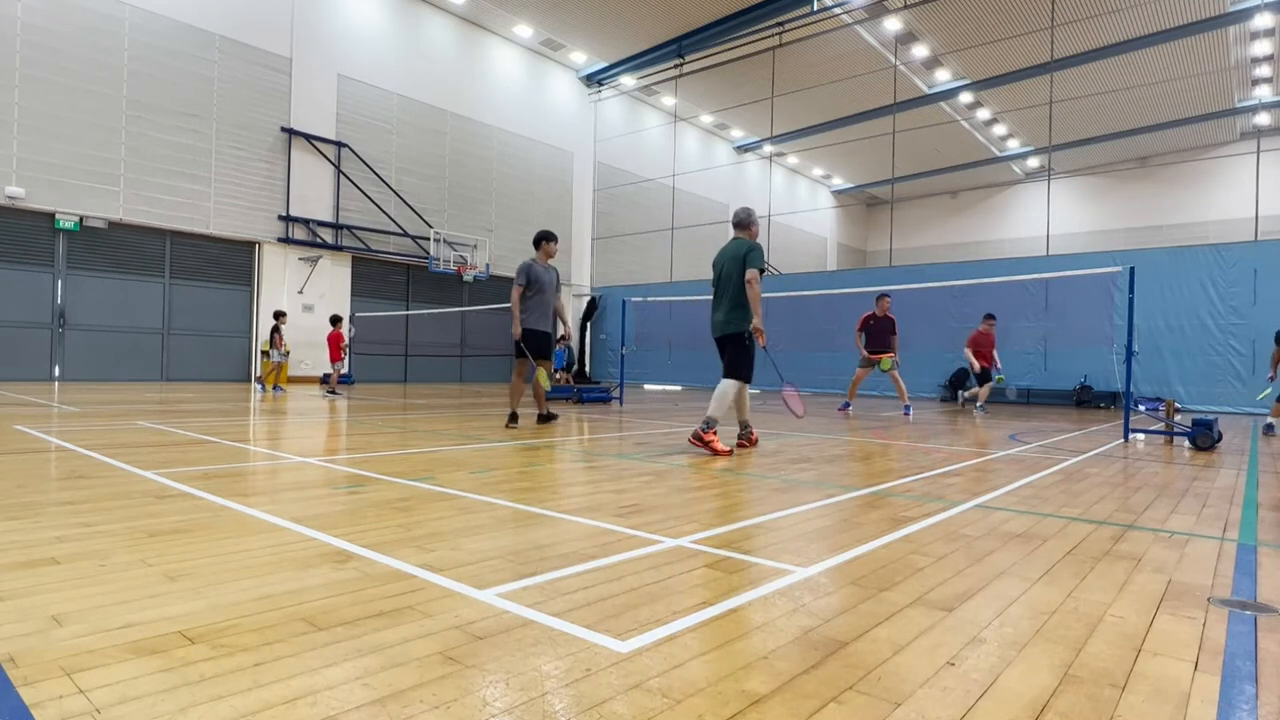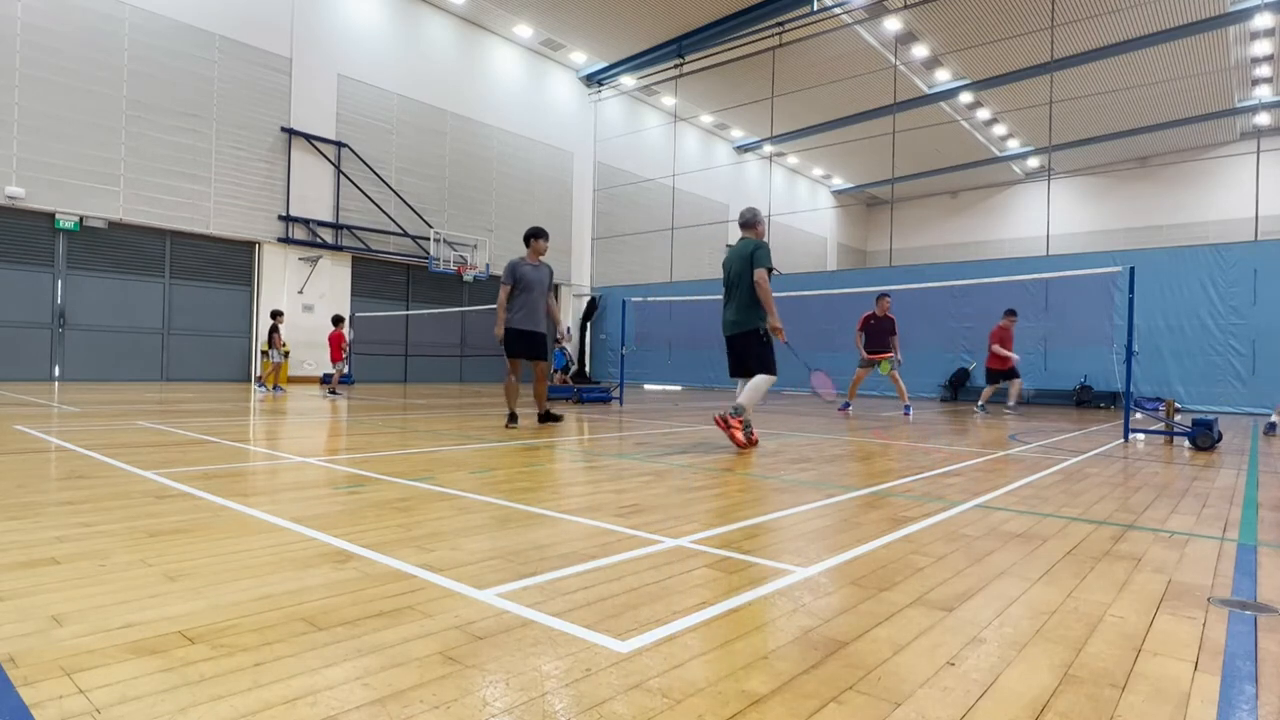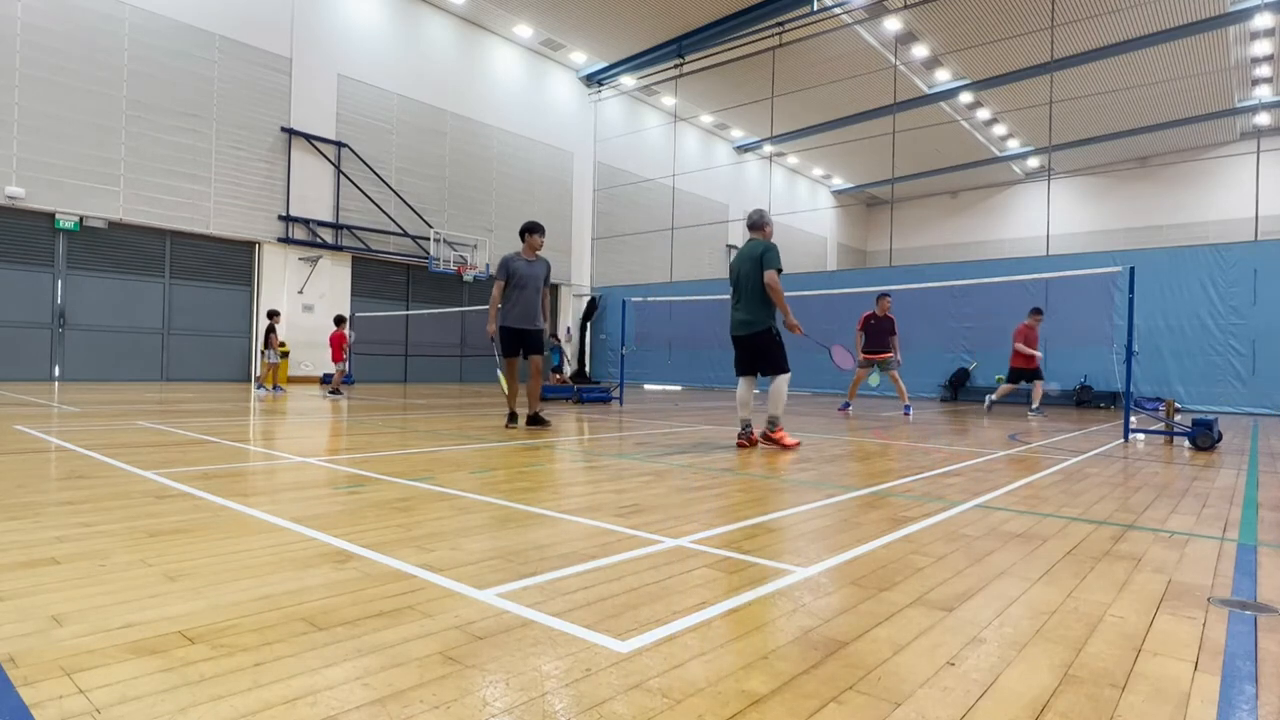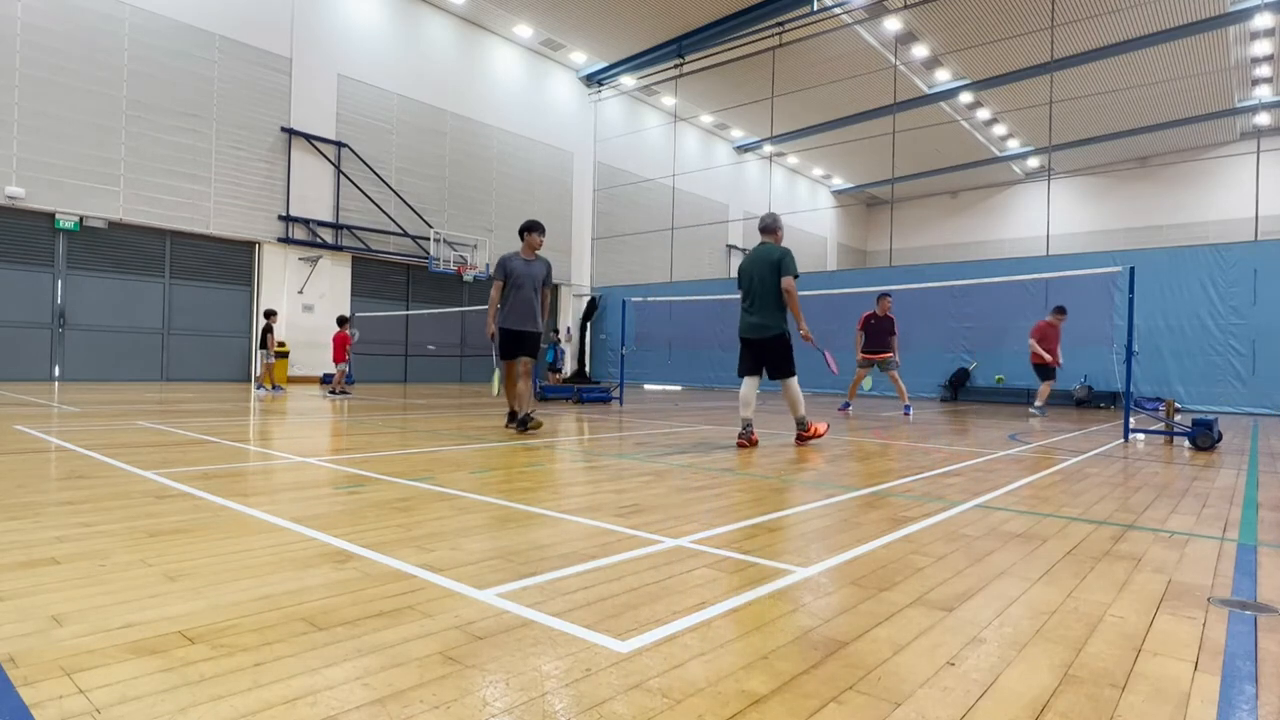
dt=0.2s
person 1, frame 1
left shoulder: (722, 253)
right shoulder: (752, 248)
right elbow: (751, 280)
right wrist: (757, 317)
left hip: (720, 325)
right hip: (739, 325)
left knee: (736, 378)
right knee: (736, 379)
left ankle: (745, 431)
right ankle: (706, 431)
person 1, frame 2
left shoulder: (731, 254)
right shoulder: (759, 246)
right elbow: (760, 279)
right wrist: (773, 316)
left hip: (730, 324)
right hip: (751, 324)
left knee: (743, 377)
right knee: (766, 374)
left ankle: (745, 430)
right ankle: (732, 415)
person 1, frame 3
left shoulder: (738, 256)
right shoulder: (767, 248)
right elbow: (770, 281)
right wrist: (788, 315)
left hip: (738, 325)
right hip: (761, 324)
left knee: (745, 378)
right knee: (780, 374)
left ankle: (745, 431)
right ankle: (773, 429)
person 1, frame 4
left shoulder: (747, 259)
right shoulder: (783, 254)
right elbow: (788, 288)
right wrist: (801, 323)
left hip: (747, 330)
right hip: (775, 329)
left knee: (749, 379)
right knee: (788, 378)
left ankle: (746, 431)
right ankle: (804, 429)
person 2, frame 1
left shoulder: (553, 272)
right shoulder: (527, 266)
left elbow: (557, 301)
right elbow: (515, 296)
left wrist: (565, 324)
right wrist: (516, 323)
left hip: (546, 329)
right hip: (527, 327)
left knee: (543, 371)
right knee: (521, 370)
left ankle: (543, 413)
right ankle: (513, 414)
person 2, frame 2
left shoulder: (547, 270)
right shoulder: (515, 265)
left elbow: (550, 300)
right elbow: (503, 296)
left wrist: (558, 325)
right wrist: (499, 324)
left hip: (538, 329)
right hip: (515, 327)
left knee: (542, 371)
right knee: (513, 371)
left ankle: (543, 412)
right ankle: (512, 414)
person 2, frame 3
left shoulder: (544, 265)
right shoulder: (508, 261)
right elbow: (497, 292)
left wrist: (546, 322)
right wrist: (491, 321)
left hip: (534, 326)
right hip: (509, 325)
left knee: (536, 368)
right knee: (511, 370)
left ankle: (534, 413)
right ankle: (512, 413)
person 2, frame 4
left shoulder: (545, 265)
right shoulder: (506, 261)
right elbow: (495, 292)
left wrist: (544, 323)
right wrist: (490, 321)
left hip: (532, 328)
right hip: (507, 326)
left knee: (526, 370)
right knee: (510, 372)
left ankle: (524, 417)
right ankle: (512, 411)
